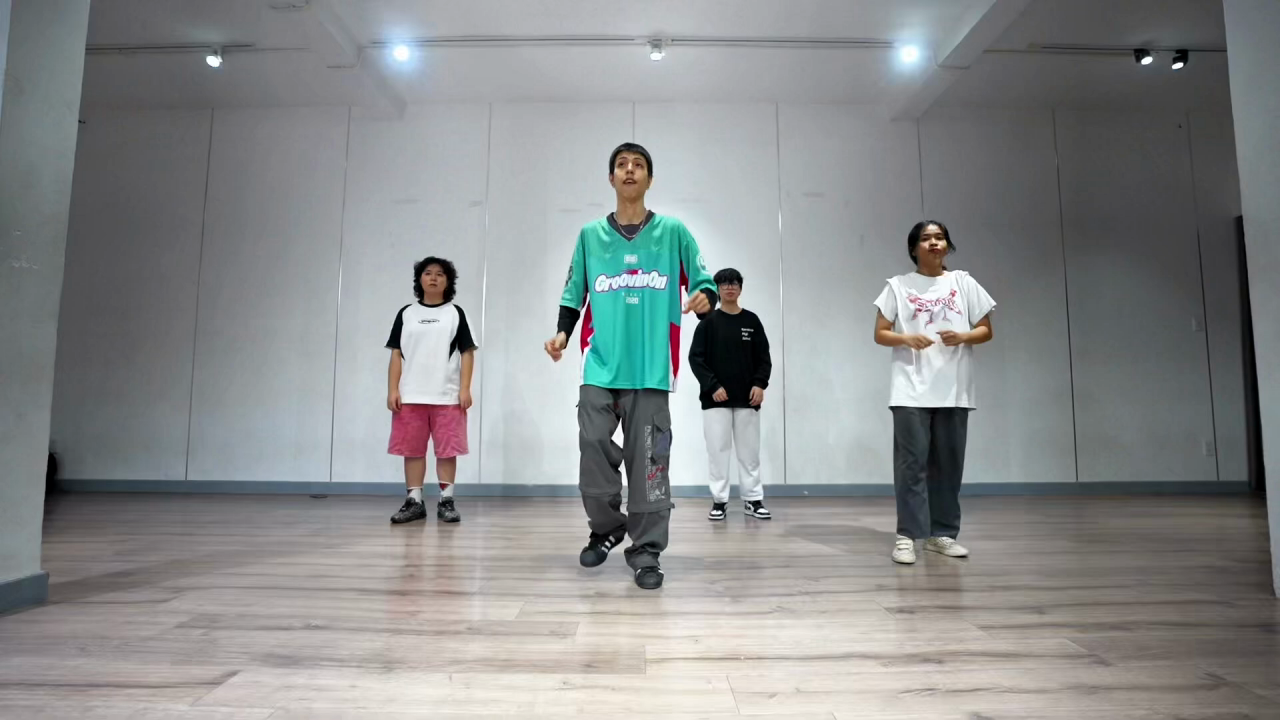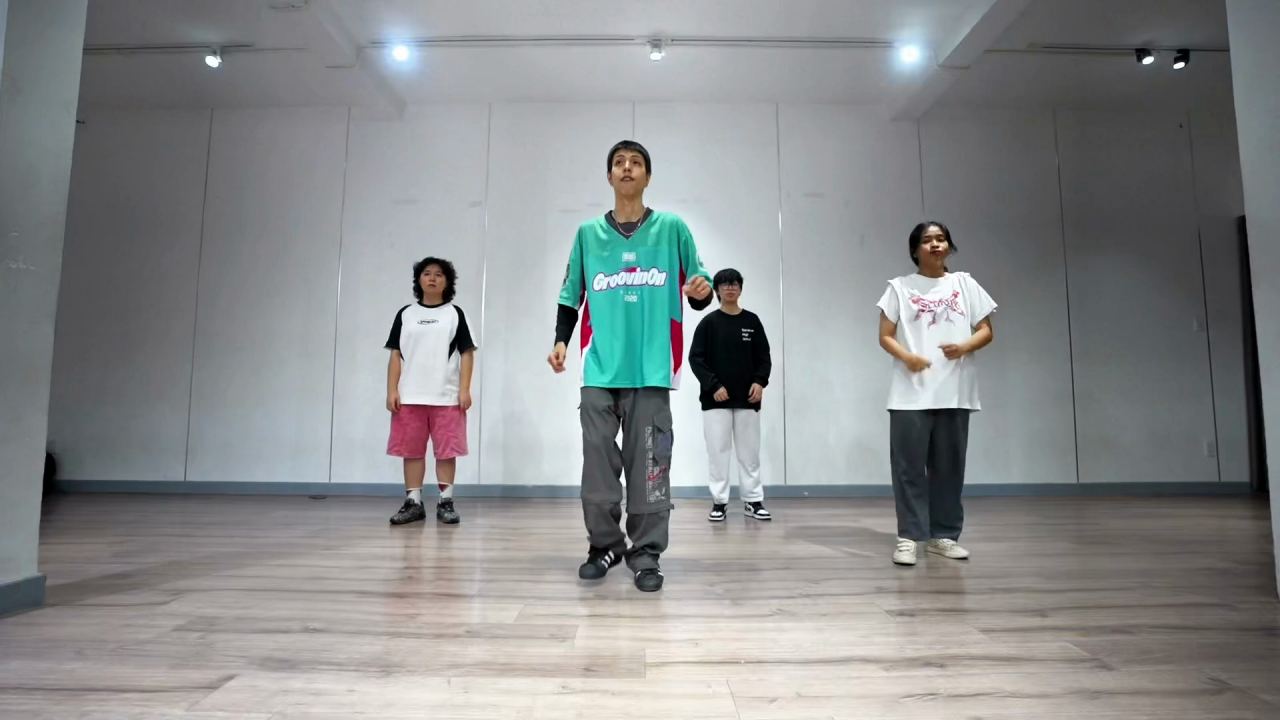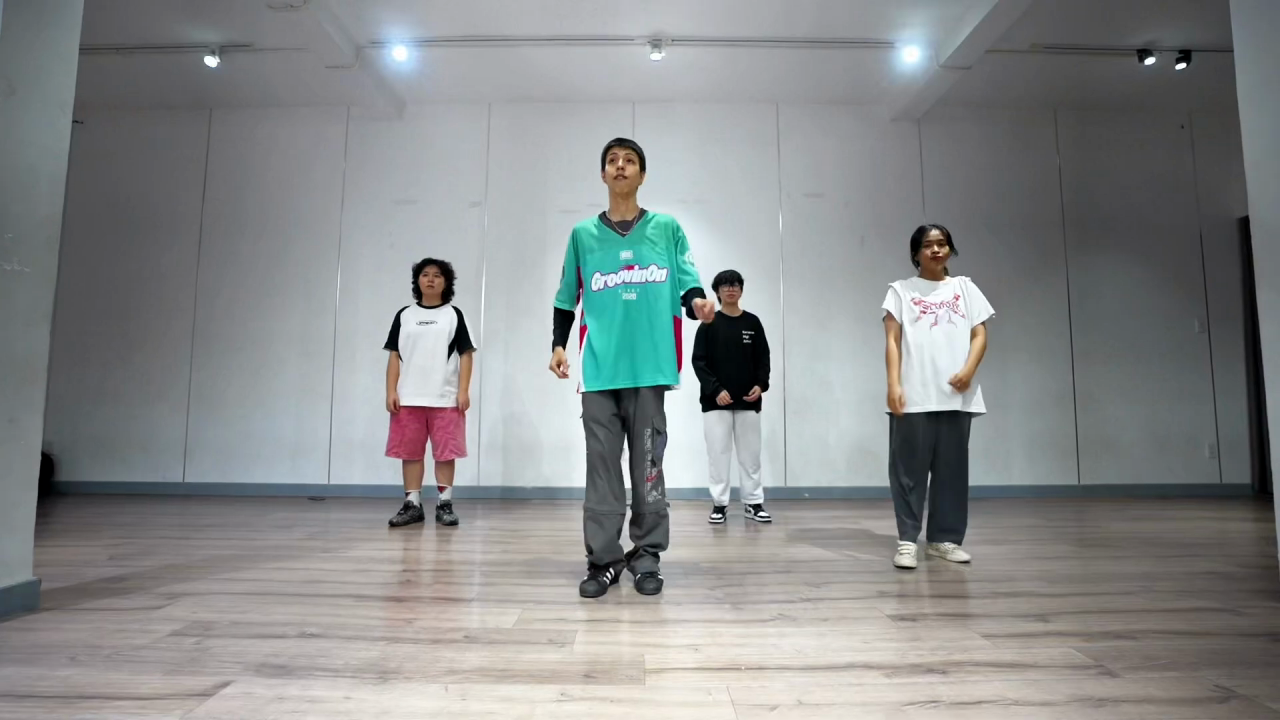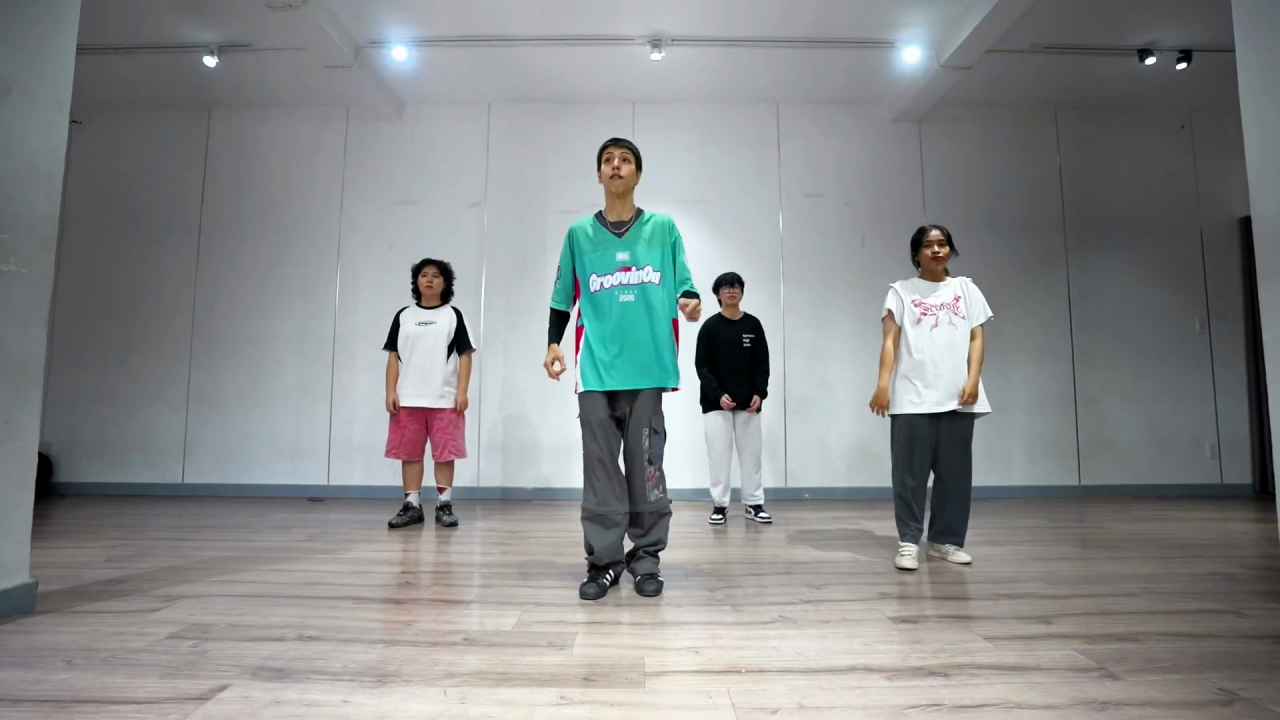
dt=0.1s
person 1, frame 1
left shoulder: (674, 233)
right shoulder: (590, 235)
left elbow: (700, 287)
right elbow: (573, 298)
left wrist: (704, 301)
right wrist: (561, 333)
left hip: (650, 367)
right hip: (600, 365)
left knee: (649, 460)
right knee: (593, 445)
left ankle: (646, 551)
right ankle: (606, 528)
person 1, frame 2
left shoulder: (672, 228)
right shoulder: (588, 233)
left elbow: (699, 283)
right elbow: (571, 296)
left wrist: (702, 290)
right wrist: (561, 339)
left hip: (651, 366)
right hip: (600, 366)
left knee: (650, 460)
right knee: (598, 452)
left ankle: (645, 553)
right ankle: (605, 542)
person 1, frame 3
left shoulder: (667, 228)
right shoulder: (582, 235)
left elbow: (687, 286)
right elbow: (566, 299)
left wrist: (700, 302)
right wrist: (558, 346)
left hip: (649, 366)
right hip: (598, 368)
left knee: (648, 463)
right knee: (601, 465)
left ankle: (646, 556)
right ankle: (604, 560)
person 1, frame 4
left shoulder: (663, 228)
right shoulder: (578, 234)
left elbow: (684, 286)
right elbow: (562, 300)
left wrist: (691, 303)
right wrist: (553, 343)
left hip: (647, 367)
right hip: (596, 369)
left knee: (646, 462)
right knee: (600, 466)
left ankle: (646, 556)
right ankle: (605, 561)
person 2, frame 1
left shoulder: (964, 283)
right shoulder: (898, 286)
left elbow: (986, 329)
right elbow: (880, 332)
left wrist: (963, 337)
right wrist: (908, 339)
left hip: (954, 390)
right hip: (911, 391)
left knee: (948, 463)
right knee: (911, 460)
left ankle: (941, 533)
right ankle: (907, 535)
person 2, frame 2
left shoulder: (965, 284)
right shoulder: (900, 287)
left elbow: (986, 331)
right elbow: (885, 336)
left wrist: (965, 346)
right wrist: (907, 356)
left hip: (956, 393)
right hip: (912, 393)
left knee: (949, 465)
right knee: (910, 463)
left ankle: (942, 535)
right ankle: (908, 537)
person 2, frame 3
left shoulder: (965, 288)
right shoulder: (901, 291)
left elbow: (979, 336)
right elbow: (893, 340)
left wrist: (969, 370)
right wrist: (894, 385)
left hip: (956, 395)
right hip: (914, 395)
left knee: (953, 468)
right knee: (910, 469)
left ankle: (944, 538)
right ankle: (908, 540)
person 2, frame 4
left shoulder: (966, 288)
right shoulder: (902, 291)
left elbow: (977, 338)
right elbow: (890, 340)
left wrist: (973, 380)
right wrist: (883, 384)
left hip: (956, 396)
right hip: (912, 397)
left knee: (955, 470)
right knee: (910, 470)
left ankle: (945, 540)
right ankle: (908, 542)
person 3, frame 1
left shoulder: (455, 314)
right shoulder: (406, 314)
left elbow: (467, 353)
right elbow: (396, 354)
left wrist: (466, 389)
right wrist: (393, 389)
left hip: (447, 395)
right hip: (411, 395)
left knee: (447, 449)
right knee: (412, 449)
left ankle: (446, 501)
right ankle: (414, 501)
person 3, frame 2
left shoulder: (455, 314)
right shoulder: (405, 314)
left elbow: (466, 354)
right elbow: (396, 355)
left wrist: (465, 389)
right wrist: (392, 390)
left hip: (446, 396)
right hip: (410, 396)
left knee: (446, 450)
right knee: (411, 450)
left ankle: (445, 502)
right ankle: (413, 502)
person 3, frame 3
left shoulder: (454, 315)
right shoulder: (404, 315)
left elbow: (466, 355)
right elbow: (394, 356)
left wrist: (464, 391)
right wrist: (391, 391)
left hip: (445, 398)
right hip: (409, 397)
left knee: (445, 452)
right knee: (410, 452)
left ankle: (444, 504)
right ankle: (412, 504)
person 3, frame 4
left shoulder: (453, 315)
right shoulder: (403, 316)
left elbow: (465, 355)
right elbow: (393, 356)
left wrist: (462, 391)
right wrist: (391, 392)
left hip: (444, 398)
right hip: (408, 398)
left knee: (445, 452)
right knee: (409, 452)
left ankle: (444, 505)
right ankle: (411, 505)
person 4, frame 1
left shoulder: (752, 320)
right shoulder: (708, 322)
left elbow: (763, 356)
right elbow: (695, 358)
left wrist: (761, 384)
right wrist: (712, 386)
left hip: (746, 397)
right hip: (716, 397)
left knee: (749, 450)
right knee: (718, 450)
left ankle: (753, 500)
right ankle: (719, 500)
person 4, frame 2
left shoulder: (752, 321)
right shoulder: (708, 322)
left elbow: (763, 356)
right elbow: (696, 358)
left wrist: (760, 381)
right wrist: (712, 385)
left hip: (746, 398)
right hip: (716, 397)
left knee: (749, 451)
right knee: (718, 450)
left ankle: (753, 501)
right ankle: (719, 501)
person 4, frame 3
left shoulder: (752, 323)
right shoulder: (709, 324)
left elbow: (763, 358)
right elbow: (699, 361)
left wrist: (760, 384)
right wrist: (715, 390)
left hip: (747, 400)
right hip: (716, 400)
left knee: (750, 453)
right knee: (718, 452)
left ankle: (753, 503)
right ankle: (719, 504)
person 4, frame 4
left shoulder: (753, 325)
right shoulder: (710, 326)
left elbow: (762, 363)
right elbow: (702, 365)
left wrist: (759, 393)
right wrist: (718, 394)
left hip: (746, 402)
right hip: (716, 402)
left knee: (751, 454)
right knee: (718, 454)
left ankle: (753, 503)
right ankle: (719, 504)
